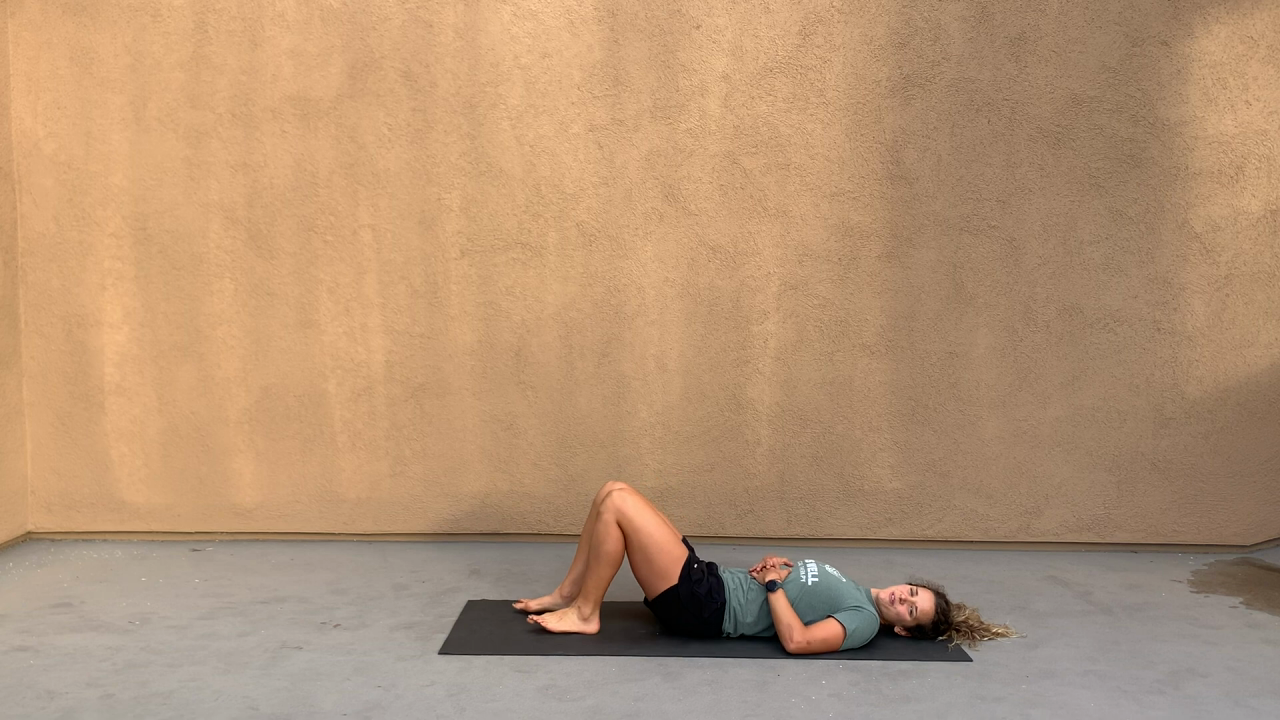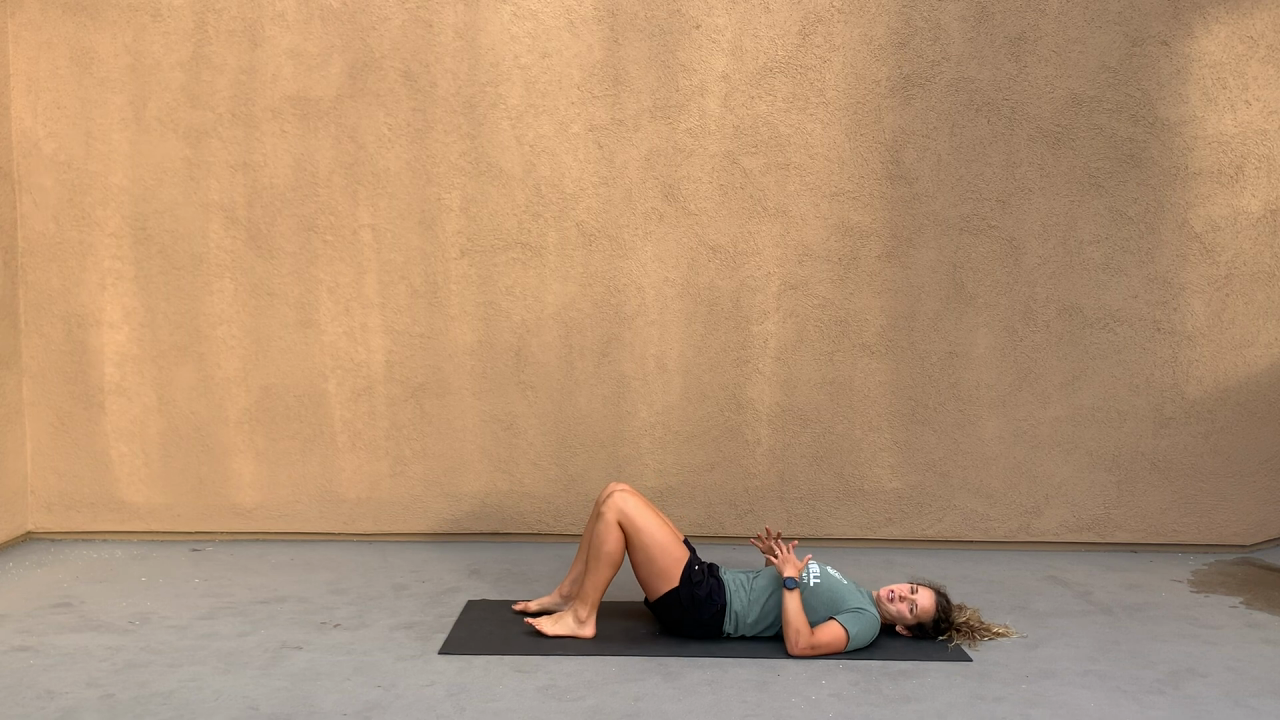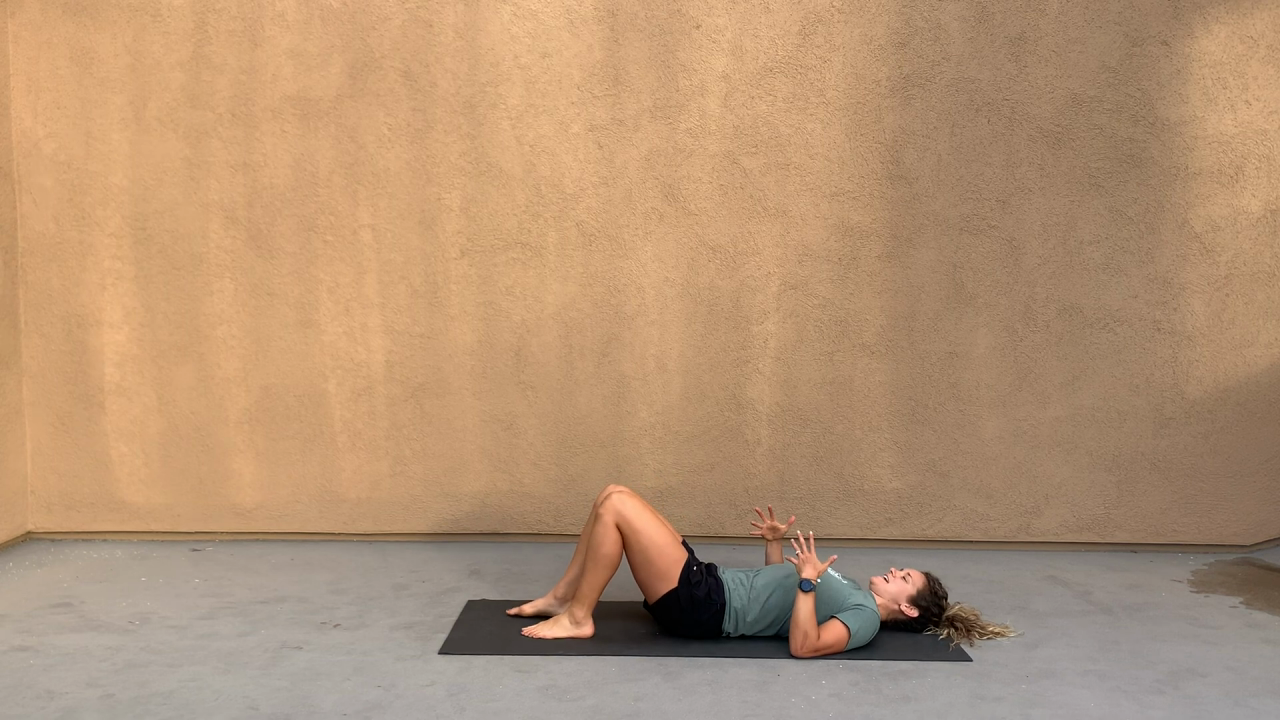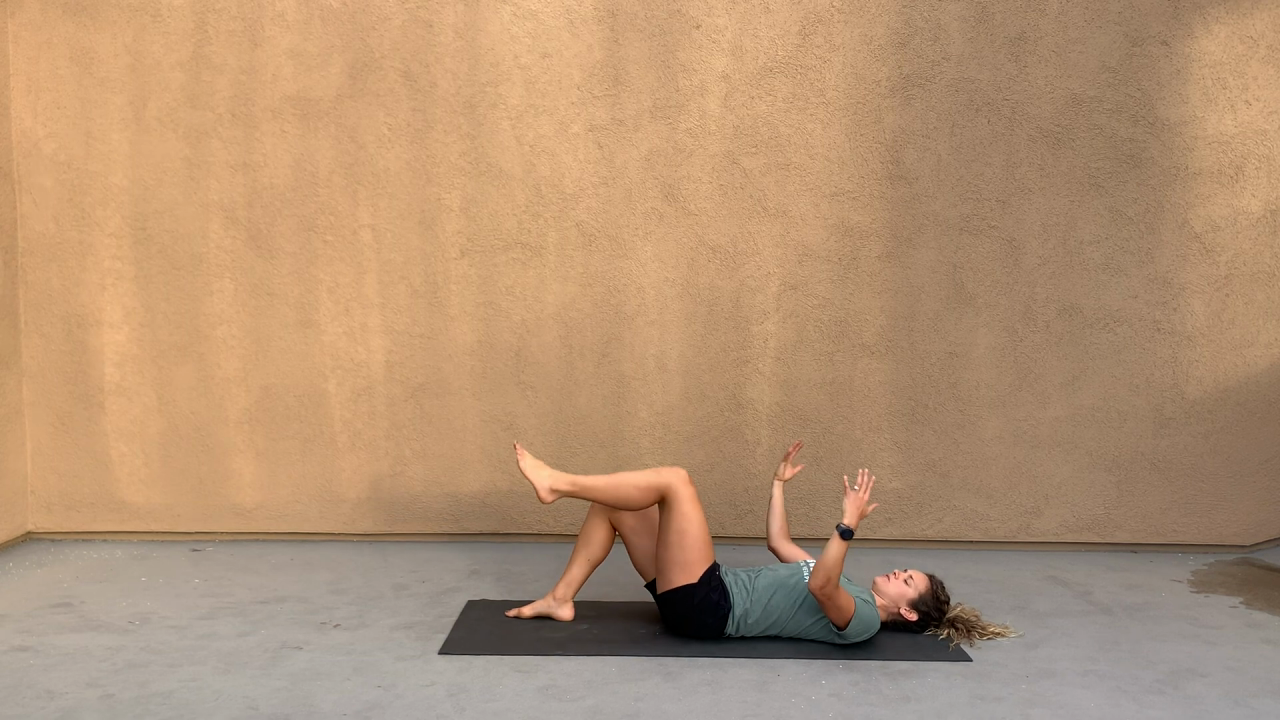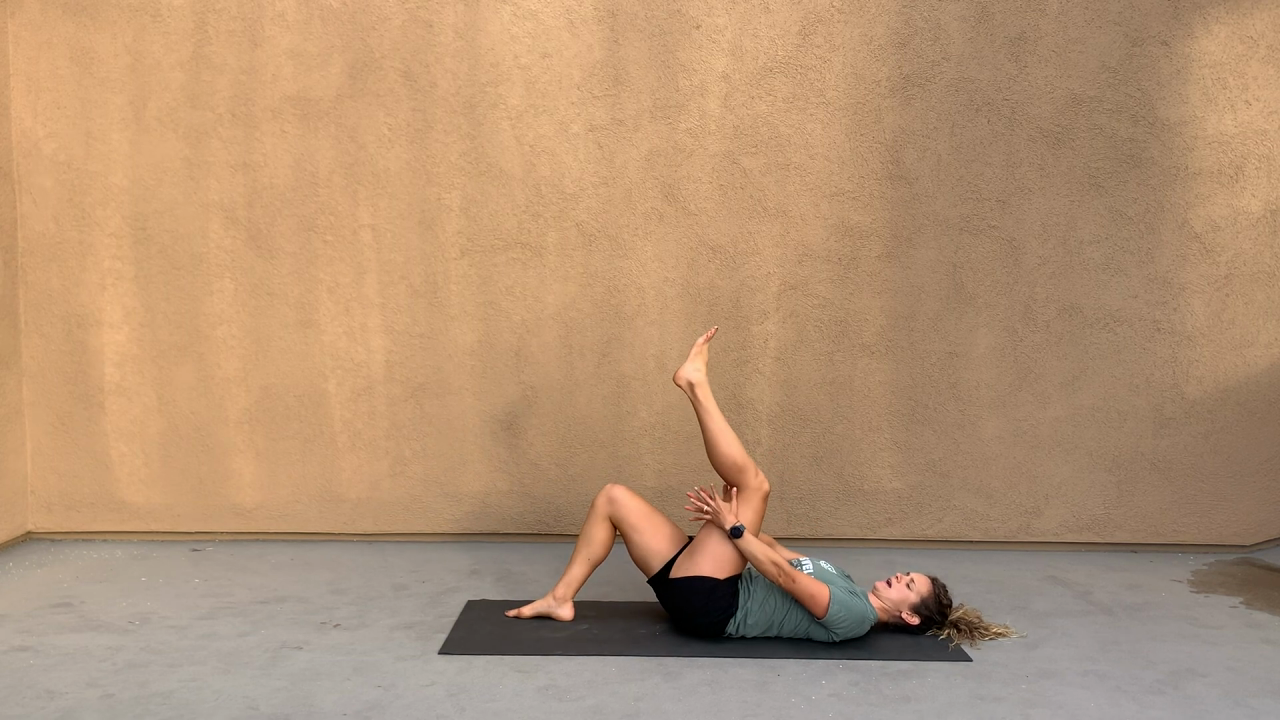
dt=1s
person 1, frame 1
left shoulder: (864, 623)
right shoulder: (856, 594)
left elbow: (796, 640)
left wrist: (774, 585)
right wrist: (777, 566)
left hip: (701, 608)
right hip: (709, 581)
left knee: (617, 503)
right knee: (614, 492)
left ankle: (585, 614)
right ankle: (568, 594)
person 1, frame 2
left shoulder: (866, 622)
right shoulder: (856, 594)
left elbow: (800, 644)
left wrist: (790, 579)
right wrist: (776, 558)
left hip: (701, 608)
right hip: (709, 582)
left knee: (618, 505)
right knee: (616, 492)
left ankle: (581, 617)
right ankle: (567, 594)
person 1, frame 3
left shoulder: (865, 618)
right shoulder: (852, 592)
left elbow: (803, 645)
left wrist: (808, 580)
right wrist: (776, 542)
left hip: (700, 609)
right hip: (708, 582)
left knee: (615, 508)
right knee: (613, 494)
left ankle: (577, 618)
right ankle: (561, 597)
person 1, frame 4
left shoulder: (860, 619)
right shoulder: (848, 590)
left elbow: (819, 585)
right elbow: (779, 543)
left wrist: (848, 525)
right wrist: (780, 483)
left hip: (703, 607)
right hip: (704, 594)
left knee: (675, 480)
right knee: (615, 506)
left ankle: (560, 483)
right ankle: (560, 599)
person 1, frame 5
left shoulder: (853, 617)
right shoulder: (845, 587)
left elbow: (784, 574)
right elbow: (770, 548)
left wrist: (733, 526)
right wrist: (728, 518)
left hip: (707, 603)
right hip: (696, 588)
left knee: (754, 484)
right knee: (612, 497)
right ankle: (561, 599)
